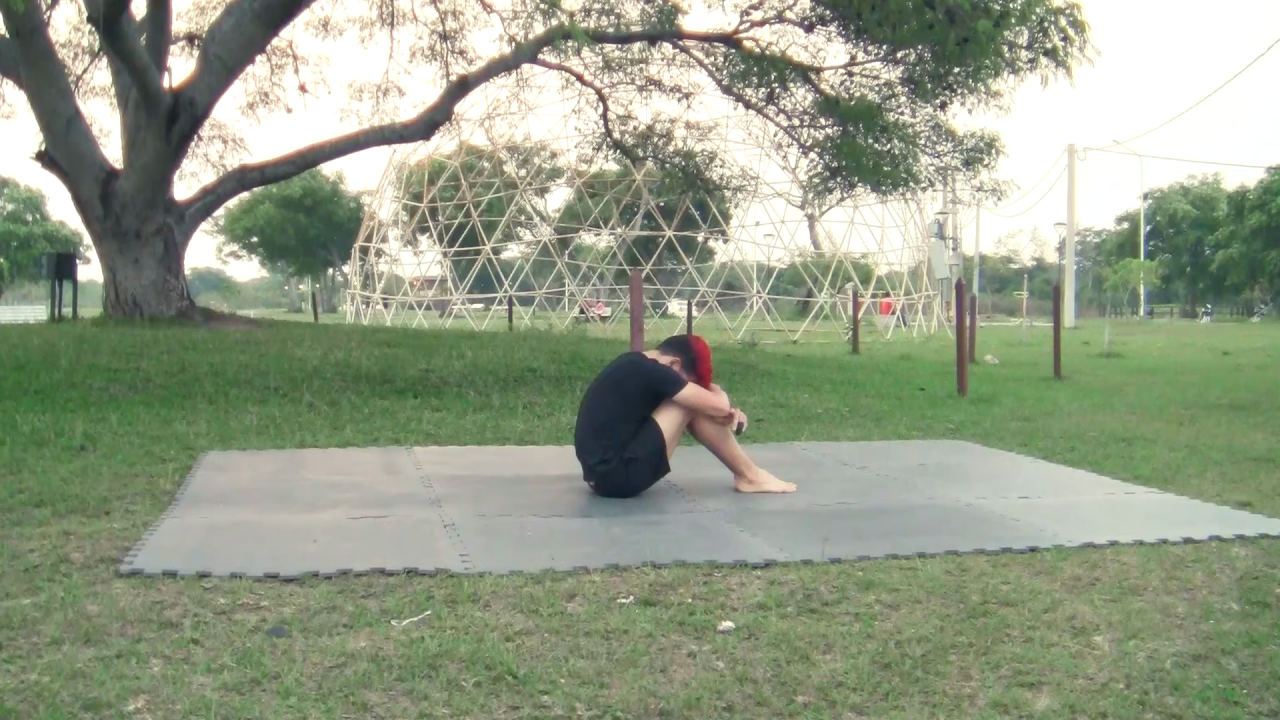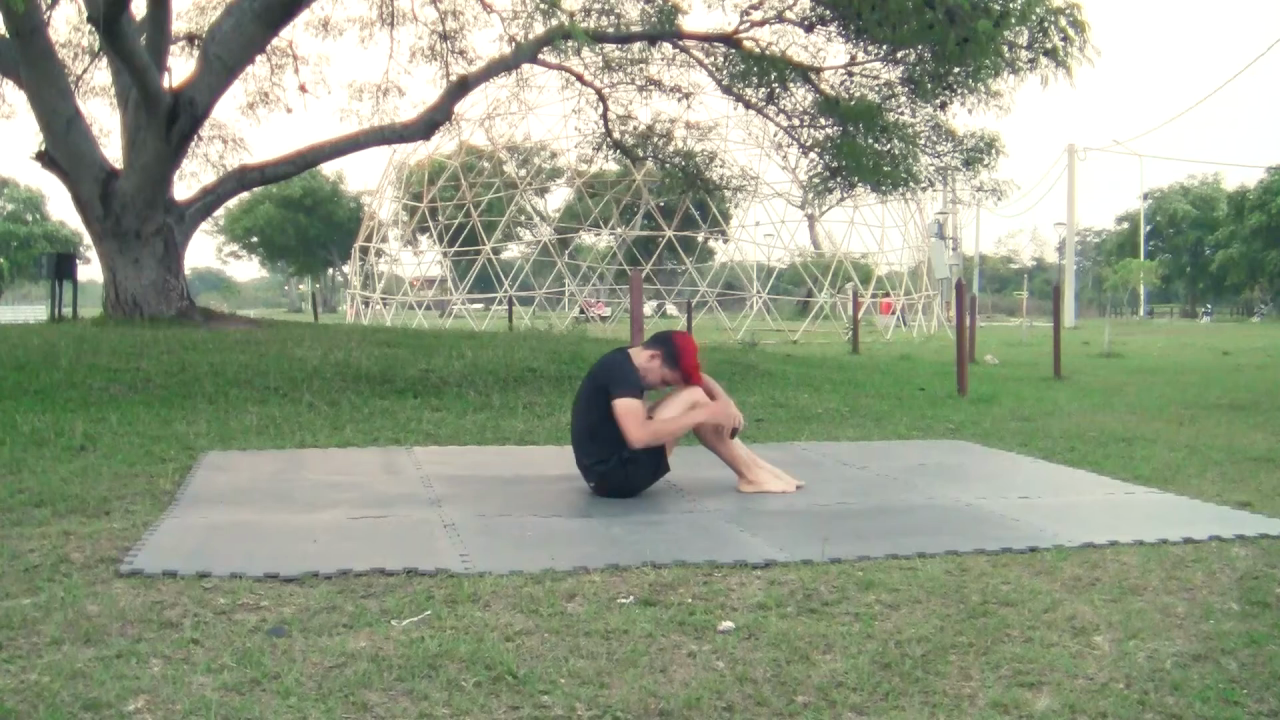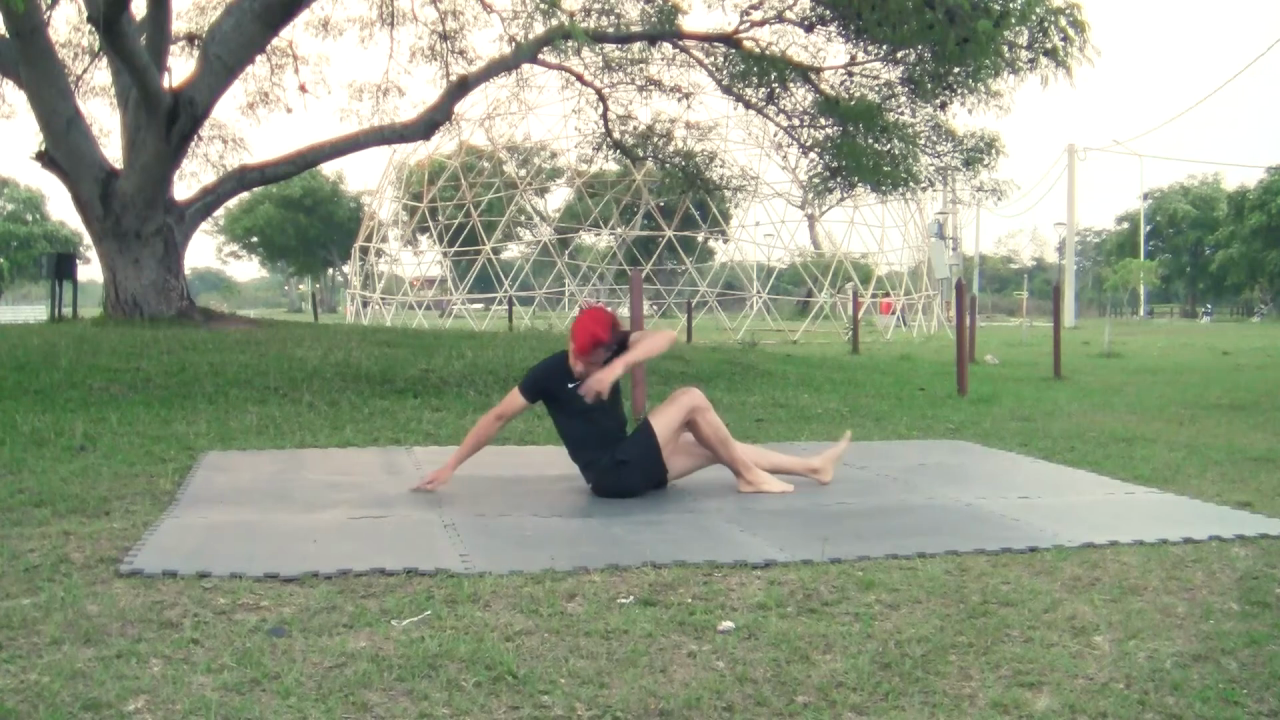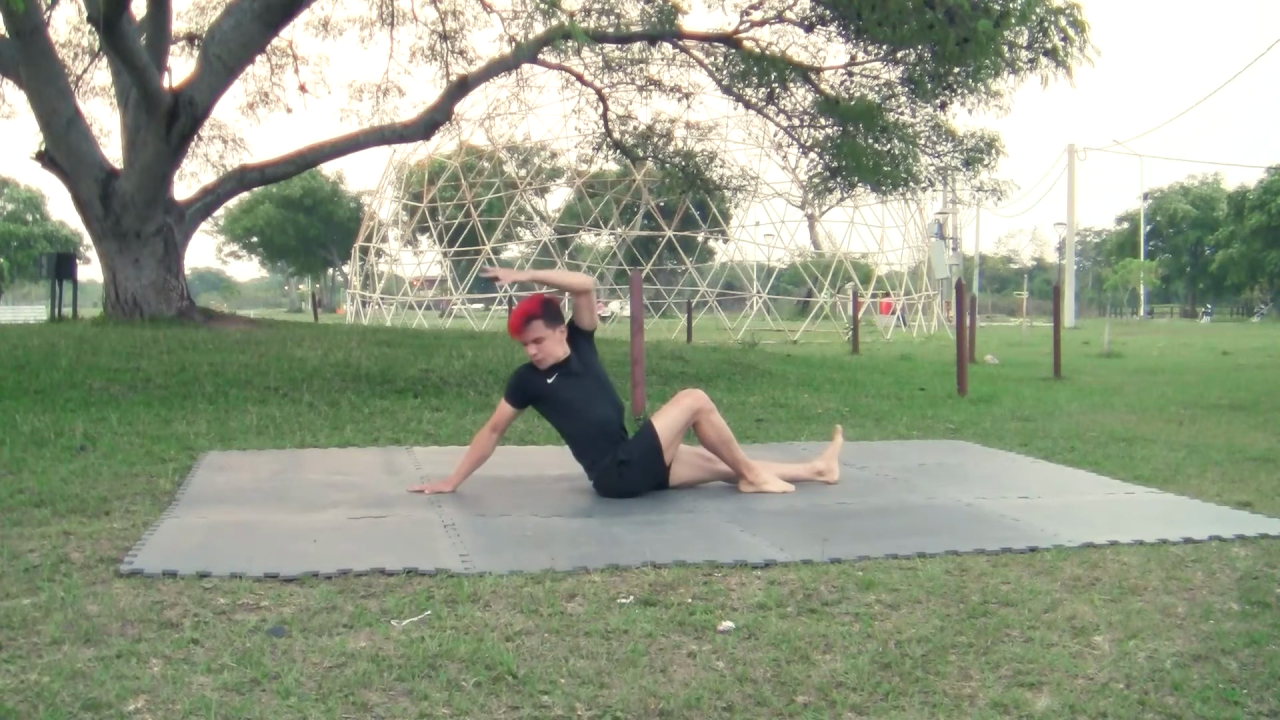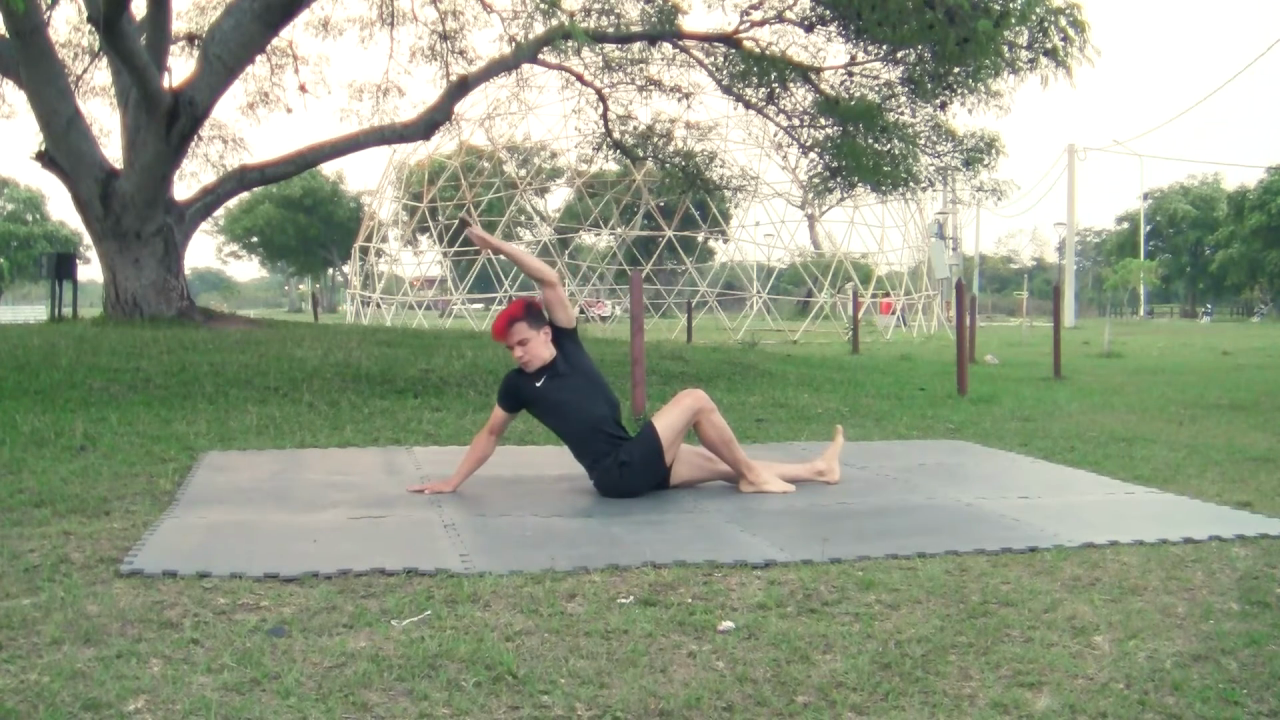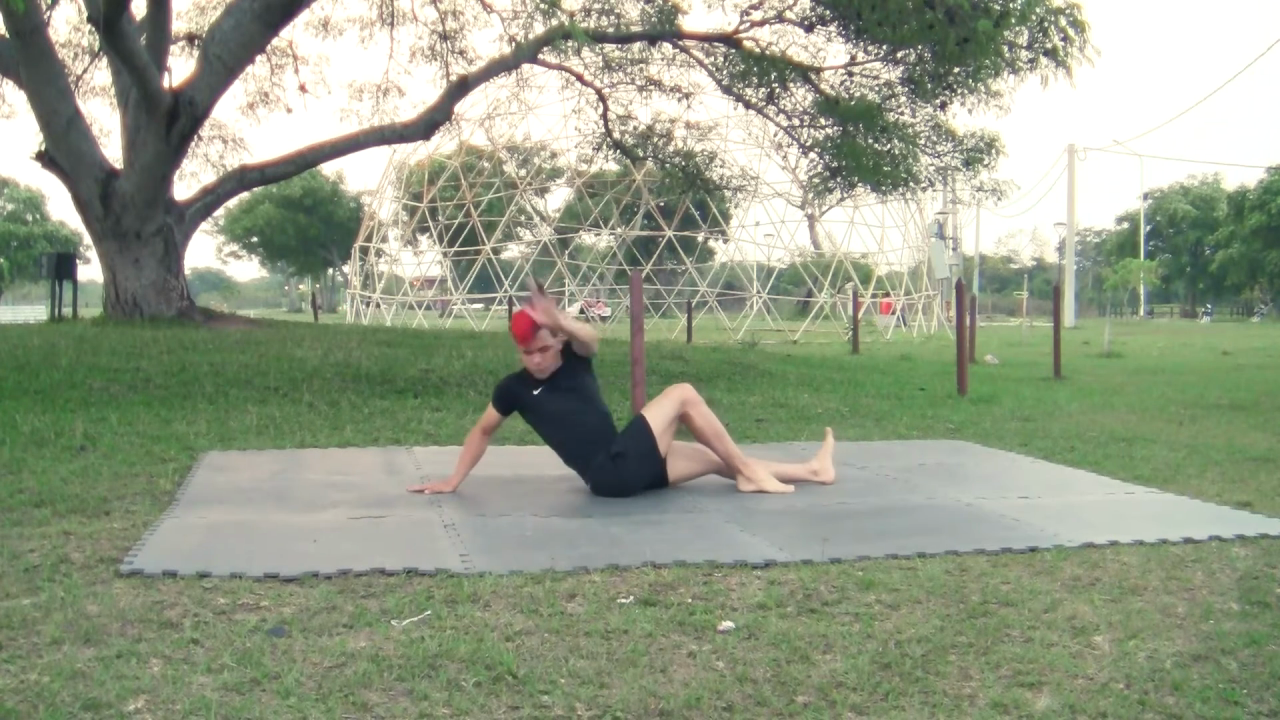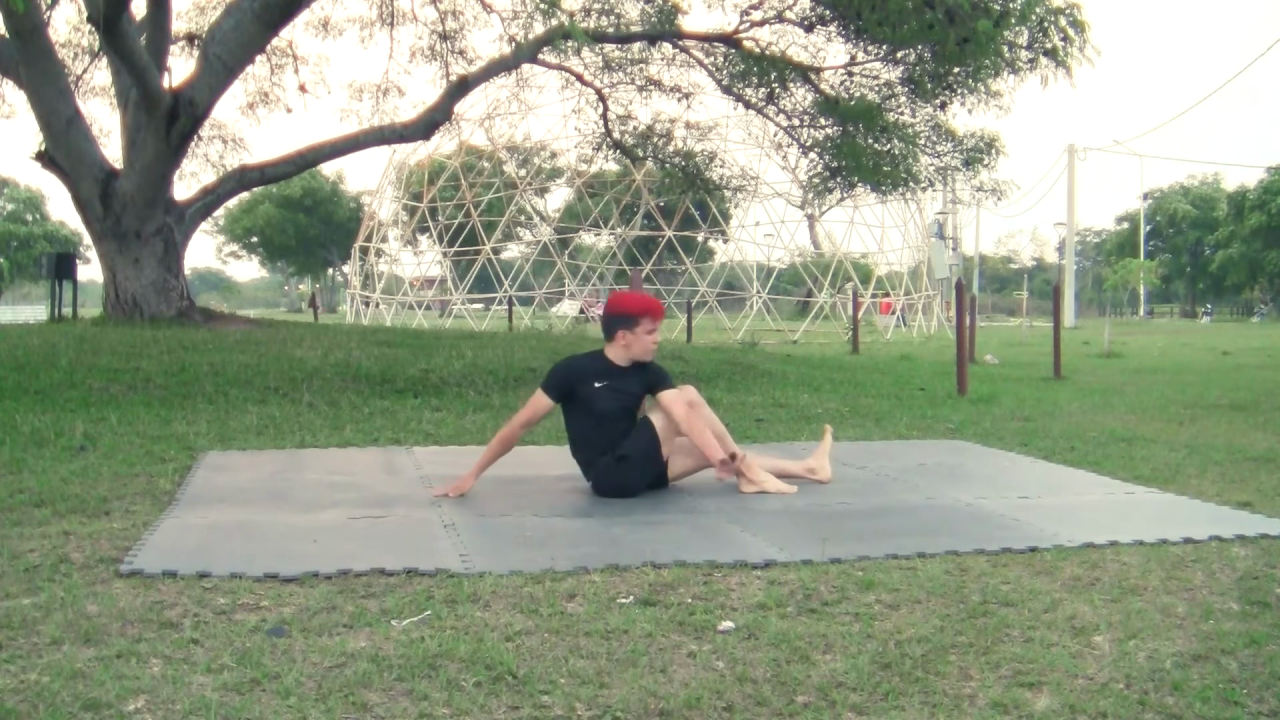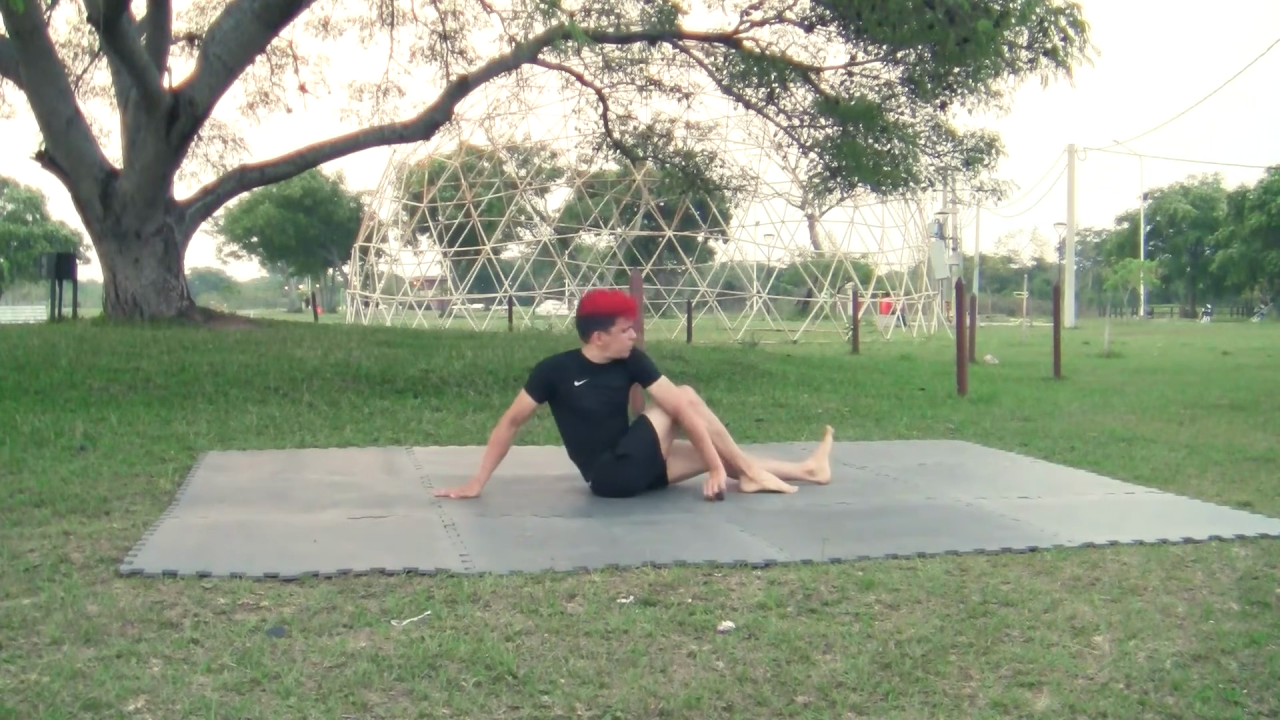
dt=0.5s
person 1, frame 1
left shoulder: (637, 364)
right shoulder: (650, 371)
right elbow: (718, 406)
left wrist: (729, 410)
right wrist: (718, 394)
left hip: (605, 472)
right hip: (617, 475)
left knee: (691, 399)
right knee: (692, 403)
left ankle: (747, 471)
right ankle: (749, 476)
person 1, frame 2
left shoulder: (634, 361)
right shoulder: (619, 370)
left elbow: (698, 378)
right elbow: (639, 435)
left wrist: (727, 404)
right wrist: (701, 416)
left hip: (621, 466)
right hip: (614, 476)
right knee: (693, 398)
left ankle: (757, 469)
right ankle: (750, 476)
person 1, frame 3
left shoulder: (612, 346)
right shoulder: (549, 373)
left elbow: (666, 337)
right elbow: (497, 417)
left wrist: (616, 367)
right wrist: (450, 465)
left hip: (630, 464)
right hip: (613, 476)
left knee: (716, 444)
right knee: (692, 400)
left ankle: (811, 466)
right ankle: (750, 477)
person 1, frame 4
left shoulder: (579, 342)
right shoulder: (526, 379)
left elbow: (586, 286)
right elbow: (492, 431)
left wrist: (525, 276)
right wrist: (453, 480)
left hip: (633, 463)
right hip: (617, 474)
left knee: (718, 464)
right knee: (694, 399)
left ankle: (817, 469)
right ankle: (751, 474)
person 1, frame 5
left shoulder: (566, 343)
right shoulder: (518, 383)
left elbow: (550, 281)
right elbow: (490, 434)
left wrist: (494, 244)
right wrist: (453, 482)
left hip: (634, 463)
right hip: (618, 474)
left knee: (719, 464)
right knee: (695, 400)
left ankle: (816, 469)
right ankle: (752, 475)
person 1, frame 6
left shoulder: (574, 359)
right shoulder: (514, 387)
left elbow: (587, 340)
right elbow: (481, 432)
left wrist: (554, 321)
right wrist: (454, 481)
left hip: (628, 464)
right hip: (608, 474)
left knee: (714, 456)
right knee: (682, 394)
left ankle: (811, 470)
right ankle: (750, 472)
person 1, frame 7
left shoulder: (649, 373)
right shoulder: (573, 371)
left elbow: (684, 417)
right elbow: (521, 423)
left wrist: (719, 455)
right wrist: (472, 475)
left hip: (634, 468)
right hip: (611, 477)
right knee: (690, 394)
left ankle: (806, 468)
right ankle: (750, 473)
person 1, frame 8
left shoulder: (632, 360)
right shoulder: (554, 371)
left elbow: (681, 410)
right elbow: (511, 422)
left wrist: (716, 468)
right wrist: (477, 483)
left hip: (631, 466)
right hip: (609, 477)
right knee: (686, 397)
left ankle: (805, 469)
right ankle: (748, 470)
